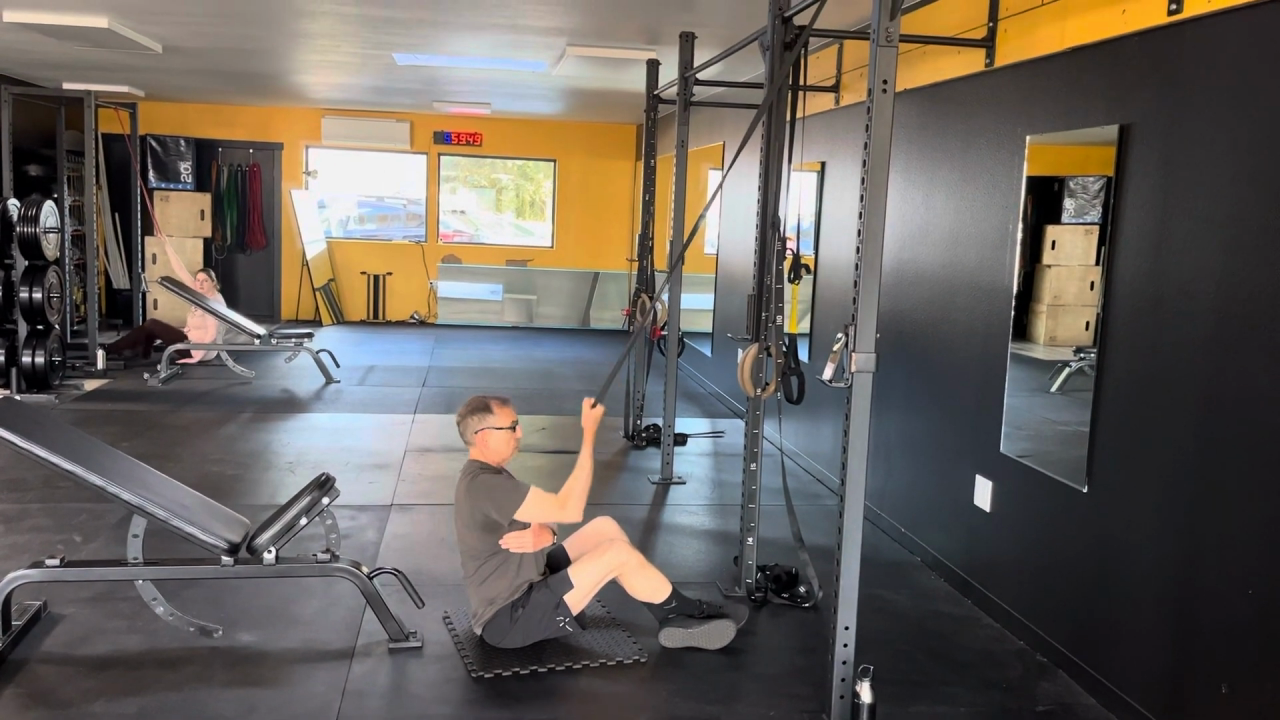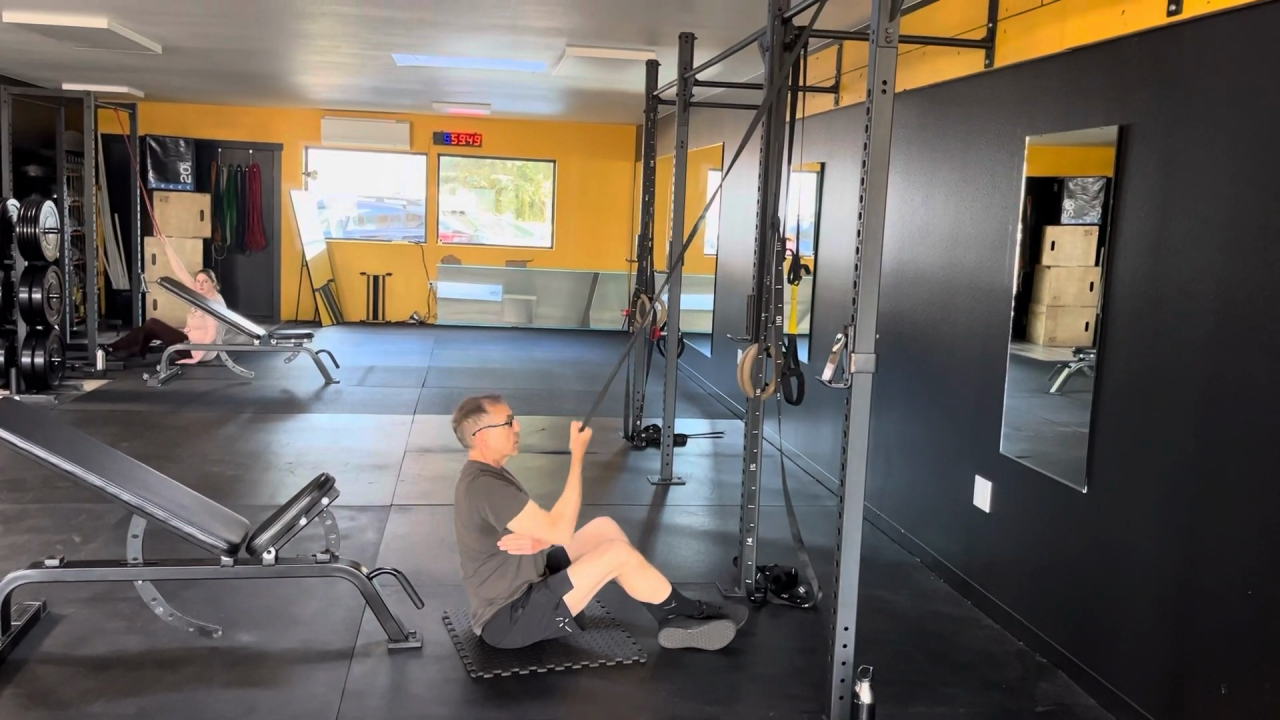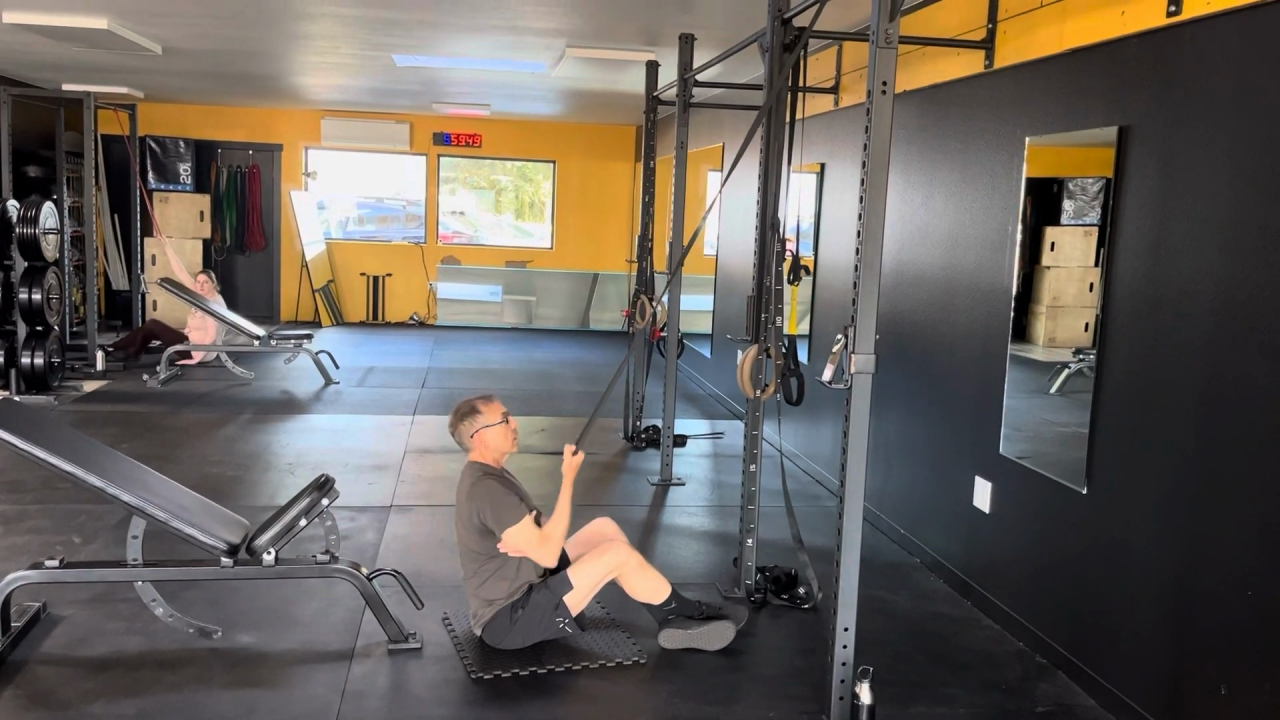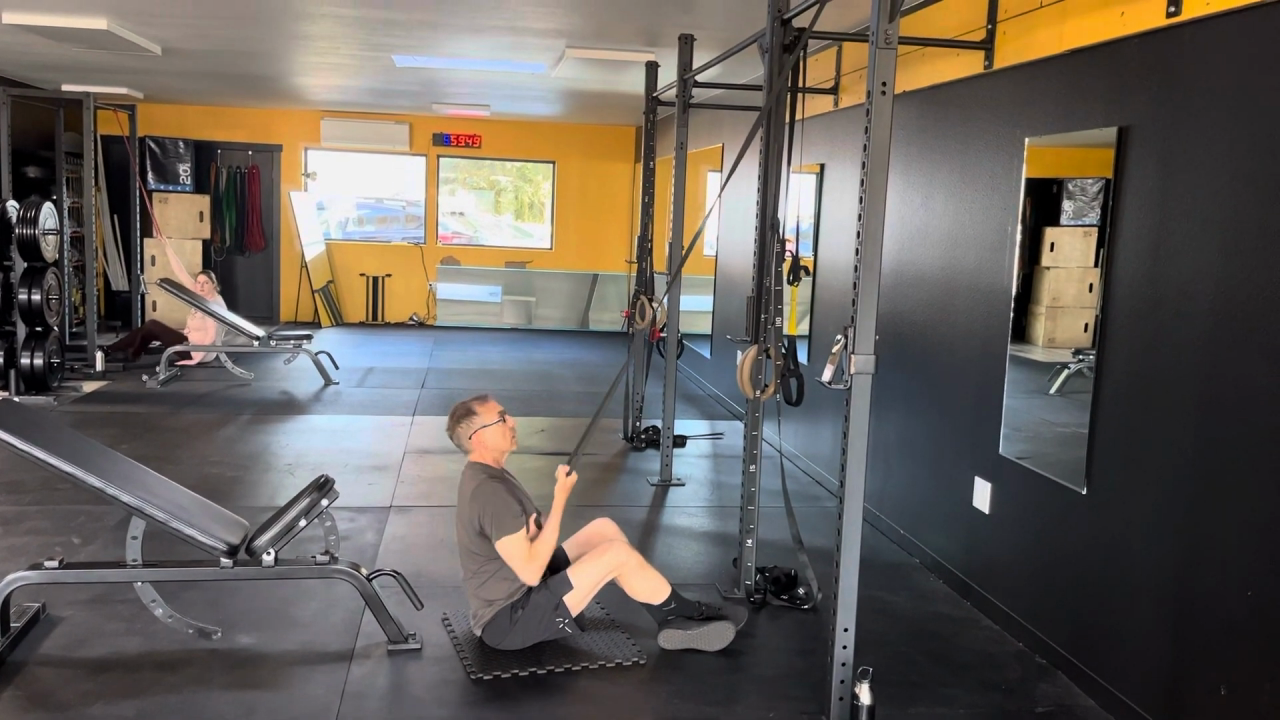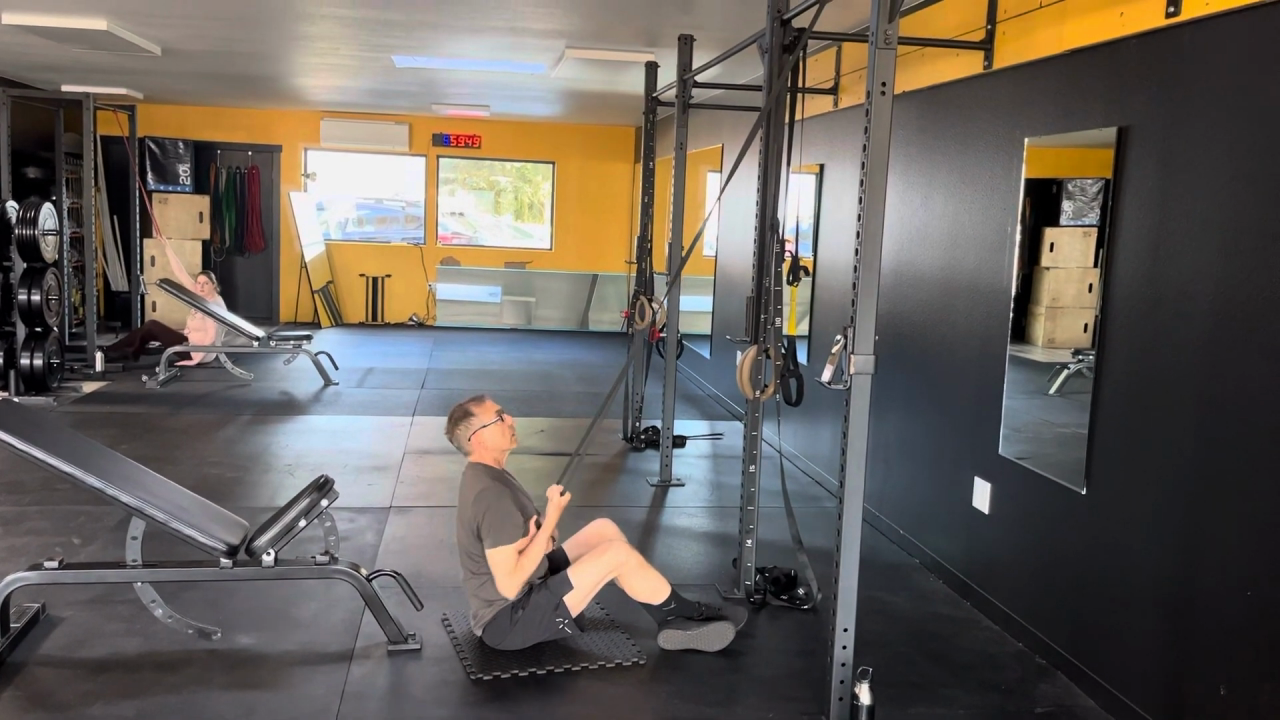
dt=0.1s
person 1, frame 1
left shoulder: (487, 476)
right shoulder: (486, 486)
left elbow: (545, 516)
right elbow: (570, 510)
left wrist: (544, 536)
right wrist: (589, 433)
left hip: (521, 589)
right hip: (508, 619)
left knee: (605, 528)
right knee: (619, 554)
left ankle: (675, 616)
right ankle: (692, 613)
person 1, frame 2
left shoulder: (488, 474)
right shoulder: (485, 488)
left elbow: (541, 525)
right elbow: (562, 531)
left wrist: (538, 537)
right wrist: (577, 456)
left hip: (520, 589)
right hip: (508, 620)
left knee: (603, 528)
right knee: (617, 553)
left ankle: (676, 619)
right ankle: (694, 614)
person 1, frame 3
left shoulder: (488, 474)
right shoulder: (486, 489)
left elbow: (542, 536)
right elbow: (550, 555)
left wrist: (539, 538)
right wrist: (568, 479)
left hip: (520, 591)
right hip: (508, 620)
left knee: (603, 528)
right knee: (617, 553)
left ankle: (675, 619)
right ankle: (695, 614)
person 1, frame 4
left shoulder: (491, 475)
right shoulder: (488, 492)
right elbow: (532, 572)
left wrist: (538, 539)
right wrist: (560, 499)
left hip: (518, 594)
right hip: (508, 621)
left knee: (604, 529)
right knee: (618, 553)
left ankle: (676, 621)
right ankle: (694, 615)
person 1, frame 5
left shoulder: (492, 475)
right shoulder: (491, 494)
left elbow: (538, 529)
right elbow: (509, 585)
left wrist: (542, 540)
right wrist: (553, 517)
left hip: (521, 596)
right hip: (508, 622)
left knee: (603, 530)
right knee: (617, 553)
left ankle: (675, 621)
right ankle: (693, 614)
